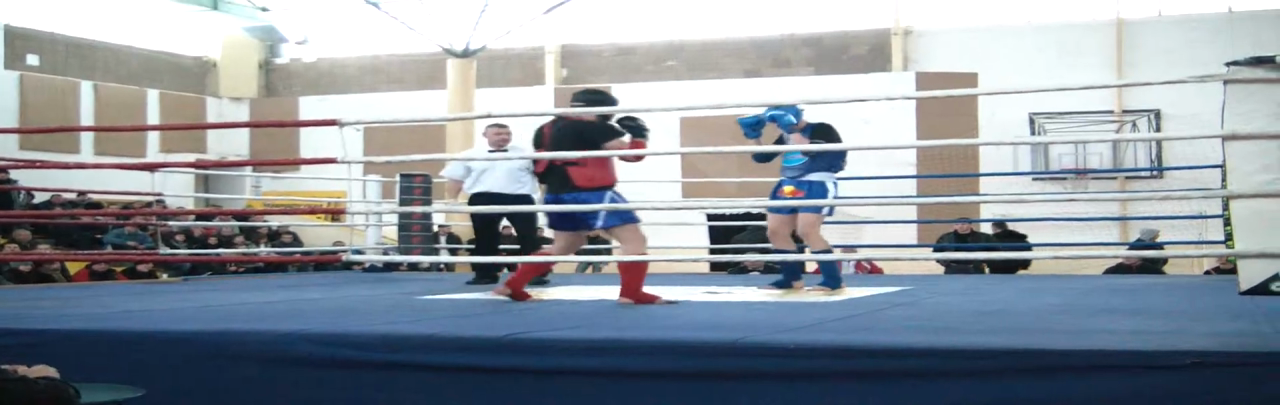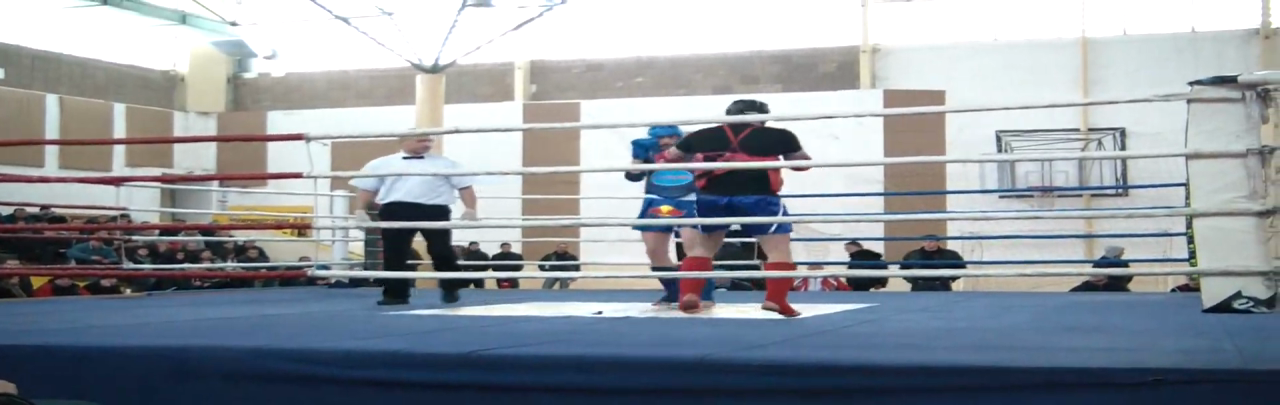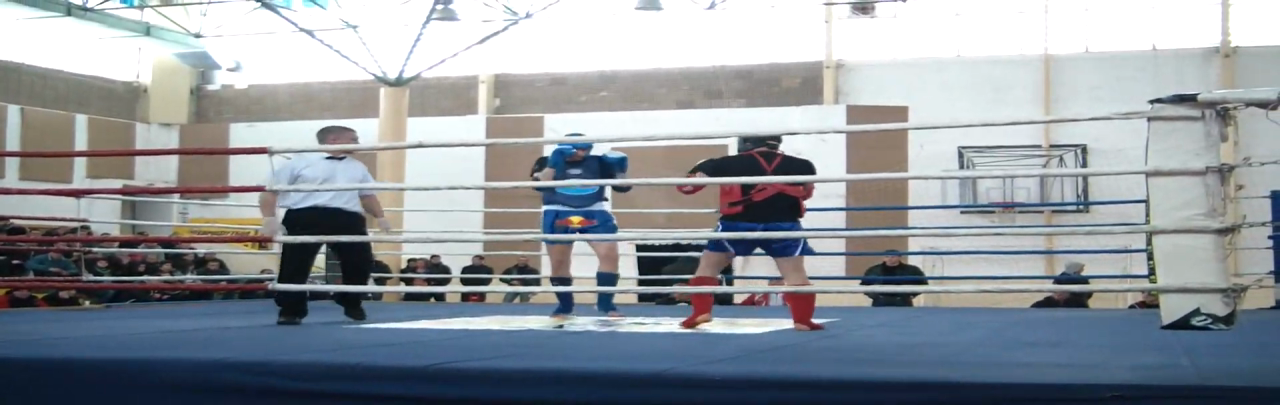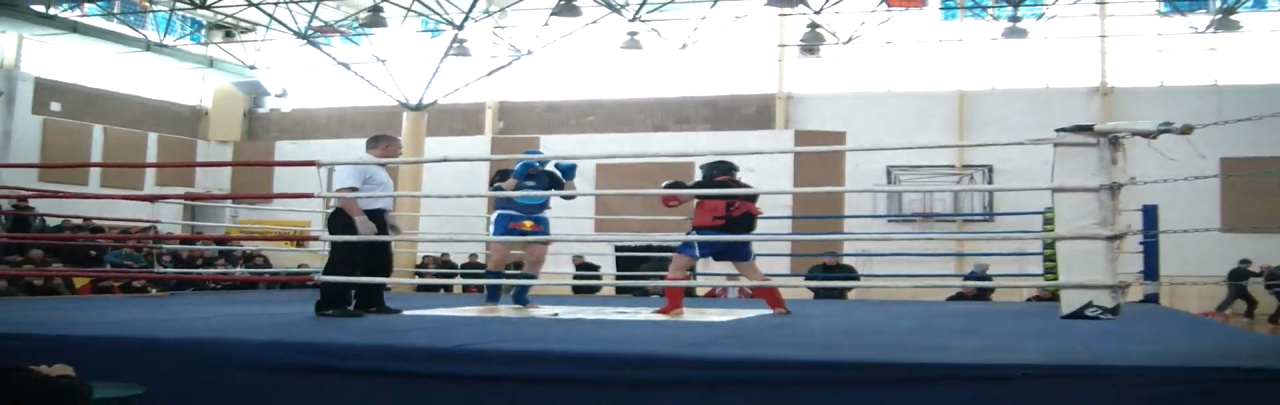
dt=1s
person 1, frame 1
left shoulder: (546, 130)
right shoulder: (592, 129)
right elbow: (631, 154)
right wrist: (639, 134)
right hip: (593, 195)
left knee: (563, 247)
right knee: (635, 242)
left ankle: (512, 286)
right ankle: (632, 294)
person 1, frame 2
left shoulder: (702, 136)
right shoulder: (777, 136)
left elbow: (666, 159)
right elbow: (802, 162)
left hip: (712, 198)
right hip: (758, 198)
left knee: (701, 249)
right knee: (778, 250)
left ankle: (689, 294)
right ankle: (776, 299)
person 1, frame 3
left shoulder: (729, 163)
right shoulder: (800, 165)
left elbow: (687, 185)
right elbow: (806, 192)
left wrist: (698, 171)
left hip: (738, 223)
right hip: (783, 224)
left knee: (707, 268)
right knee: (795, 274)
left ankle: (701, 312)
right ankle: (803, 320)
person 1, frame 4
left shoulder: (708, 186)
right shoulder: (748, 191)
left elbow: (671, 199)
left wrist: (669, 189)
left hip: (708, 233)
right hip: (739, 235)
left knee: (676, 269)
right knee: (753, 273)
left ankle: (673, 306)
right ankle: (778, 306)
person 2, frame 1
left shoulder: (525, 155)
right shoulder: (469, 155)
right elbow: (455, 179)
right wrist: (451, 200)
left hip: (520, 199)
right hip: (483, 200)
left knee: (528, 237)
right knee: (485, 240)
right ankle: (485, 274)
person 2, frame 2
left shoulder: (445, 163)
right shoulder: (381, 164)
left elbow: (464, 186)
right elbow: (366, 189)
left wrist: (470, 209)
right wrist: (361, 211)
left hip: (434, 211)
right hip: (396, 211)
left knee: (441, 251)
right knee: (395, 255)
left ankle: (450, 288)
right ankle: (396, 294)
person 2, frame 3
left shoulder: (357, 167)
right shoulder: (296, 162)
left elbow: (367, 195)
right elbow: (270, 190)
left wrist: (380, 218)
right wrist: (269, 218)
right hip: (305, 217)
left knee: (361, 261)
right knee: (295, 266)
left ankle: (352, 303)
right ankle: (290, 312)
person 2, frame 4
left shoulder: (379, 170)
right shoulder: (356, 165)
right elbow: (345, 192)
left wrist: (387, 221)
right wrist: (360, 219)
left hip: (374, 222)
right hip: (352, 222)
left knee: (379, 264)
right knee: (345, 263)
left ankle: (370, 303)
right ankle: (330, 305)
person 3, frame 1
left shoulder: (822, 129)
right shoulder: (785, 137)
left elbow: (809, 150)
right elbow: (762, 157)
left wrist: (791, 128)
right wrist: (754, 135)
left hip: (817, 186)
right hip: (788, 187)
left knee: (807, 231)
right knee: (776, 233)
left ankle: (833, 280)
right ankle: (792, 278)
person 3, frame 2
right shoulder: (650, 154)
right elbow: (633, 176)
right wrist: (638, 154)
left hip: (691, 204)
right hip: (656, 206)
right knee: (655, 252)
left ankle: (705, 294)
right ankle: (674, 293)
person 3, frame 3
left shoulder: (599, 162)
right shoulder: (546, 162)
left elbow: (622, 187)
right elbow: (539, 185)
left wrist: (621, 168)
right wrist: (554, 163)
left hip: (595, 215)
right hip: (558, 216)
left knee: (609, 255)
right knee: (559, 263)
left ankle: (605, 303)
right ankle: (565, 305)
person 3, frame 4
left shoulder: (549, 176)
right shoulder: (504, 174)
left elbow: (569, 195)
right elbow: (499, 192)
left wrist: (570, 177)
right wrist: (517, 175)
left hip: (536, 221)
right hip: (507, 219)
left knee: (536, 260)
right knee: (498, 259)
left ankle: (520, 296)
right ankle: (492, 298)
